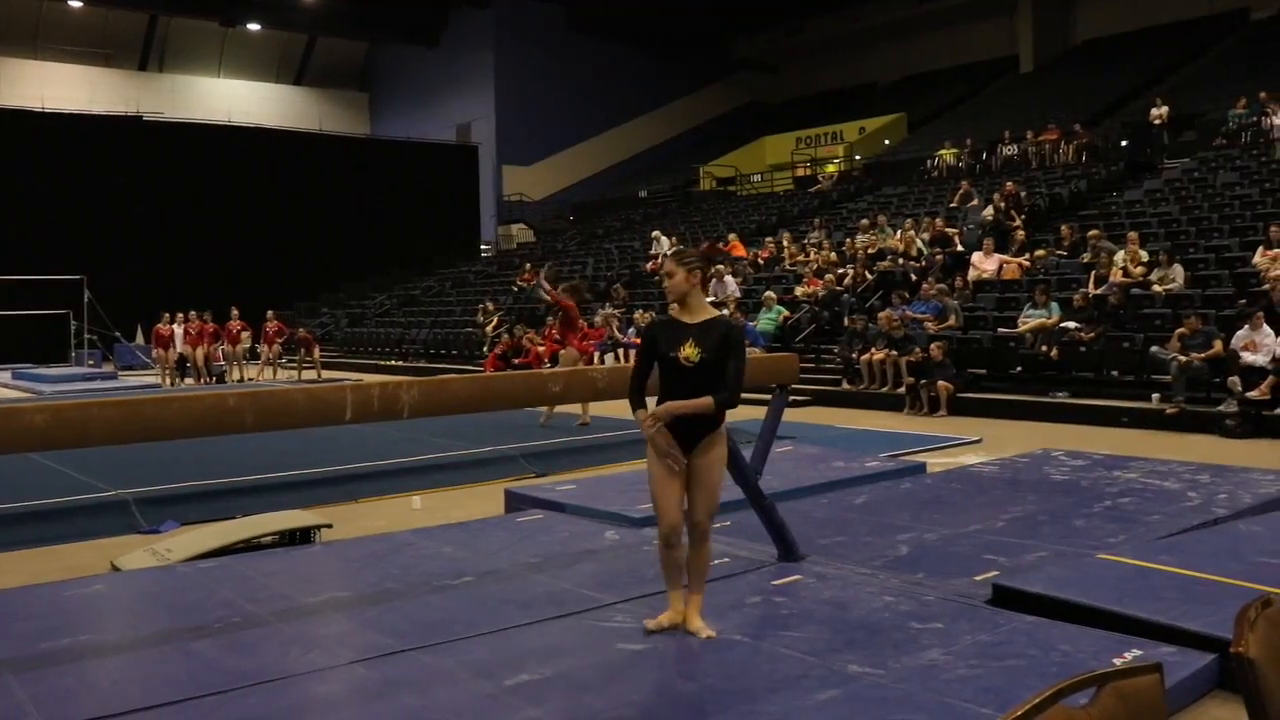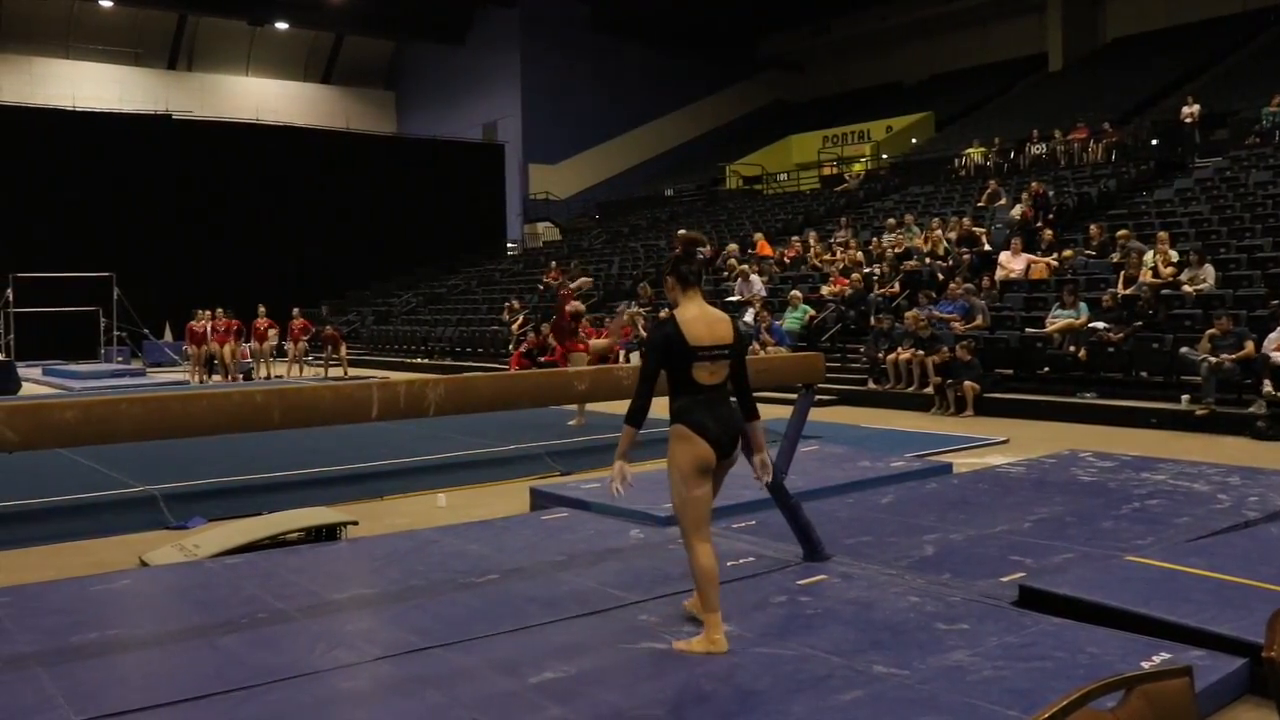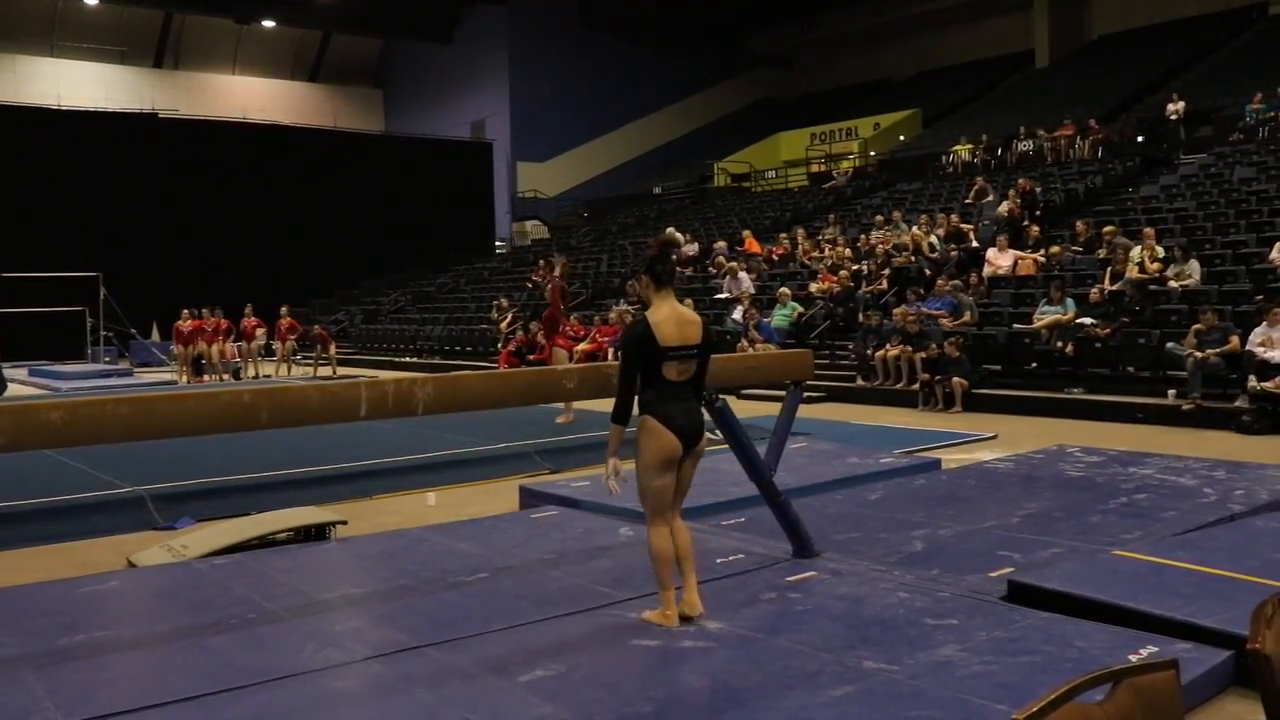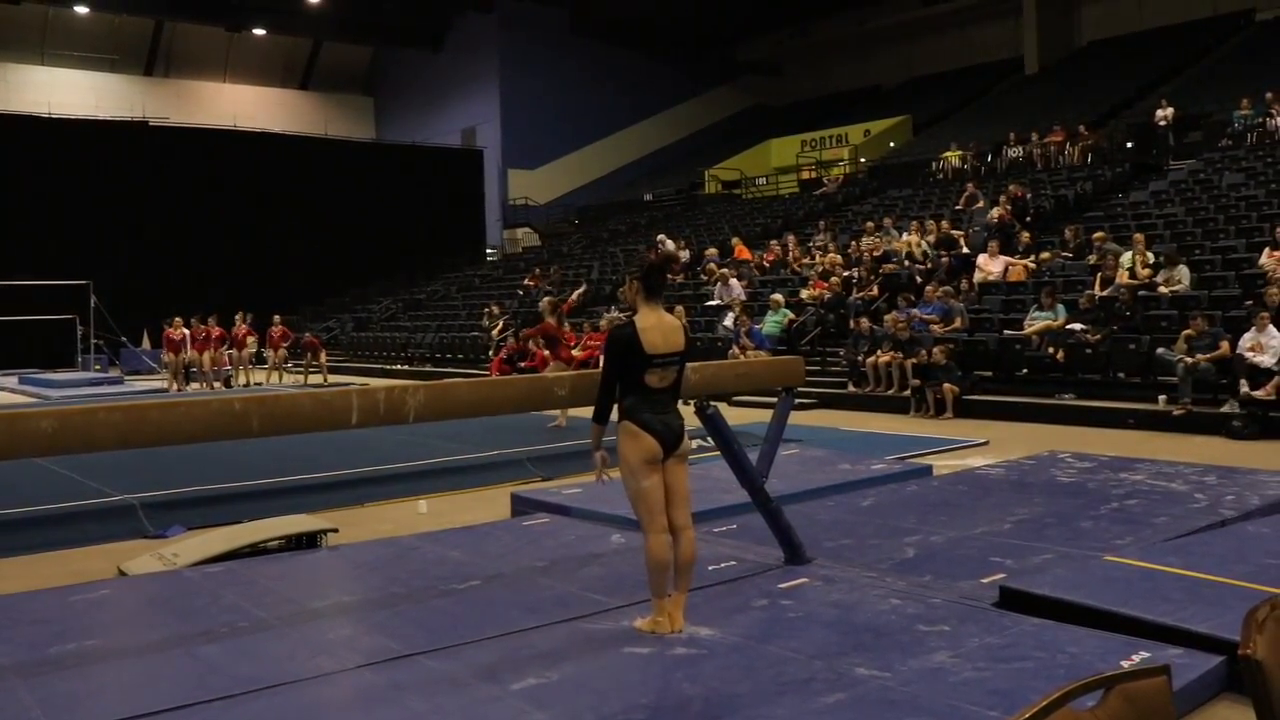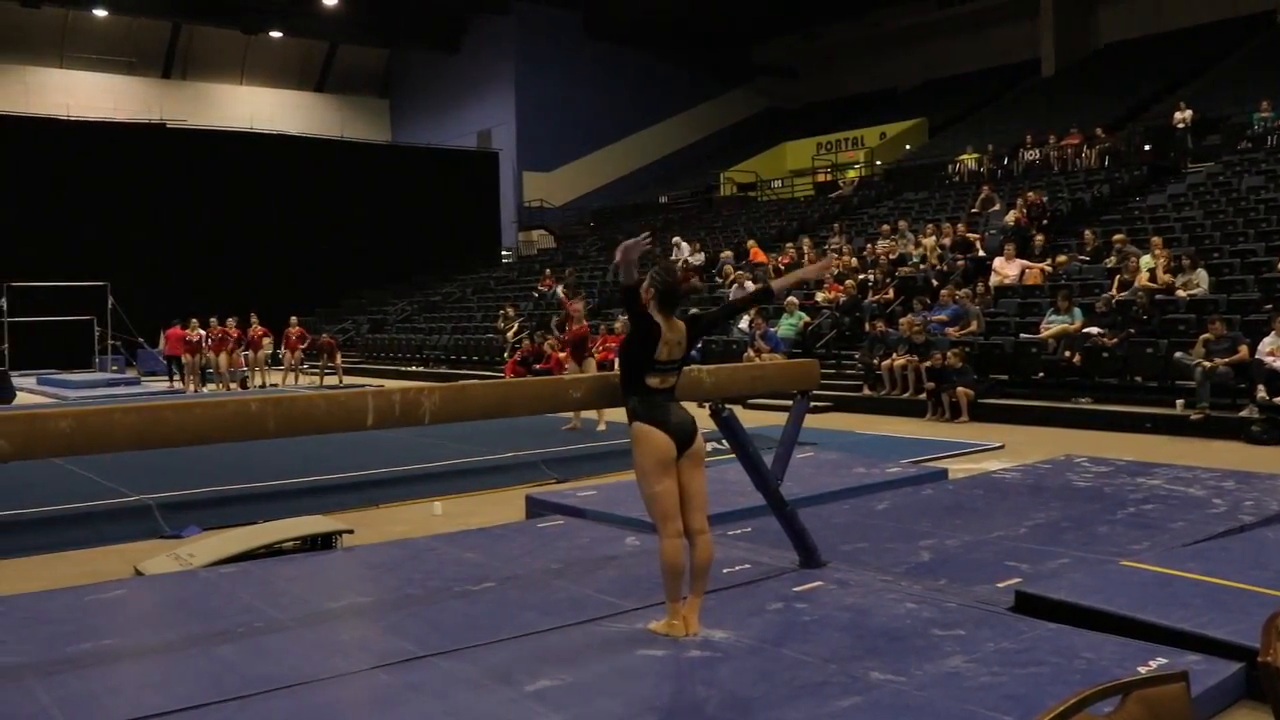
dt=1s
person 1, frame 1
left shoulder: (727, 329)
right shoulder: (658, 329)
left elbow: (731, 394)
right elbow: (637, 386)
left wrist: (681, 406)
right wrist: (648, 428)
left hip: (708, 437)
right hip: (668, 436)
left knee: (700, 527)
right knee: (670, 529)
left ankle: (694, 610)
right ankle: (675, 607)
person 1, frame 2
left shoulder: (666, 330)
right shoulder: (729, 324)
left elbow: (643, 397)
right elbow: (744, 391)
left wrist: (621, 457)
right wrist: (759, 448)
left hip: (692, 434)
right hip: (728, 430)
left knee: (697, 535)
right knee: (697, 522)
left ankle: (713, 634)
right ankle: (704, 602)
person 1, frame 3
left shoulder: (640, 330)
right shoulder: (699, 324)
left elbow: (626, 395)
left wrist: (612, 453)
left hip: (660, 427)
right hip: (694, 424)
left knee: (657, 520)
right knee: (673, 514)
left ankle: (668, 609)
right ankle: (691, 597)
person 1, frame 4
left shoulder: (623, 334)
right shoulder: (680, 330)
left elbow: (607, 393)
left wrist: (596, 445)
left hip: (639, 433)
right hip: (675, 427)
left knee: (655, 528)
right knee: (682, 524)
left ankle: (660, 616)
right ankle: (676, 611)
person 1, frame 5
left shoulder: (646, 330)
right shoulder: (686, 329)
left elbow: (630, 296)
right elbow: (746, 302)
left wrist: (626, 264)
right wrist: (798, 276)
left hip: (653, 432)
right hip: (685, 429)
left knee: (670, 531)
right knee: (697, 528)
left ankle: (676, 618)
right ankle: (690, 612)
